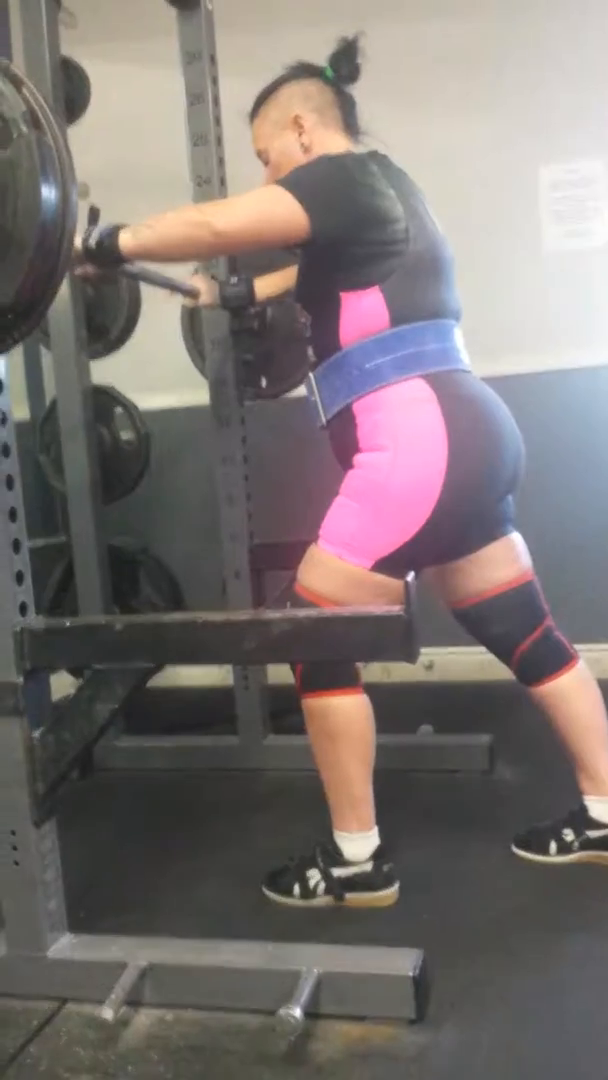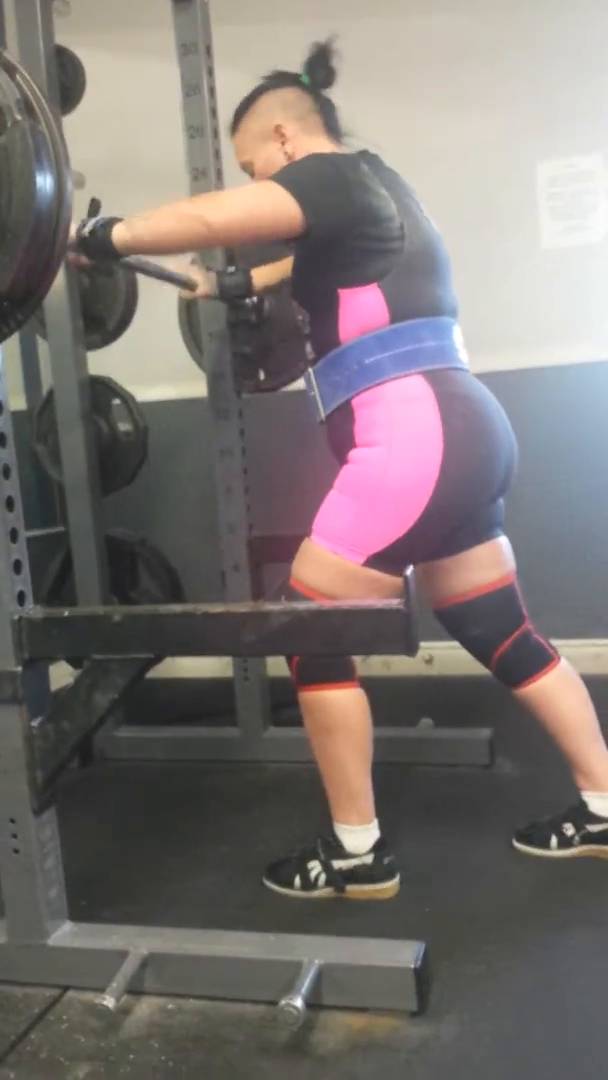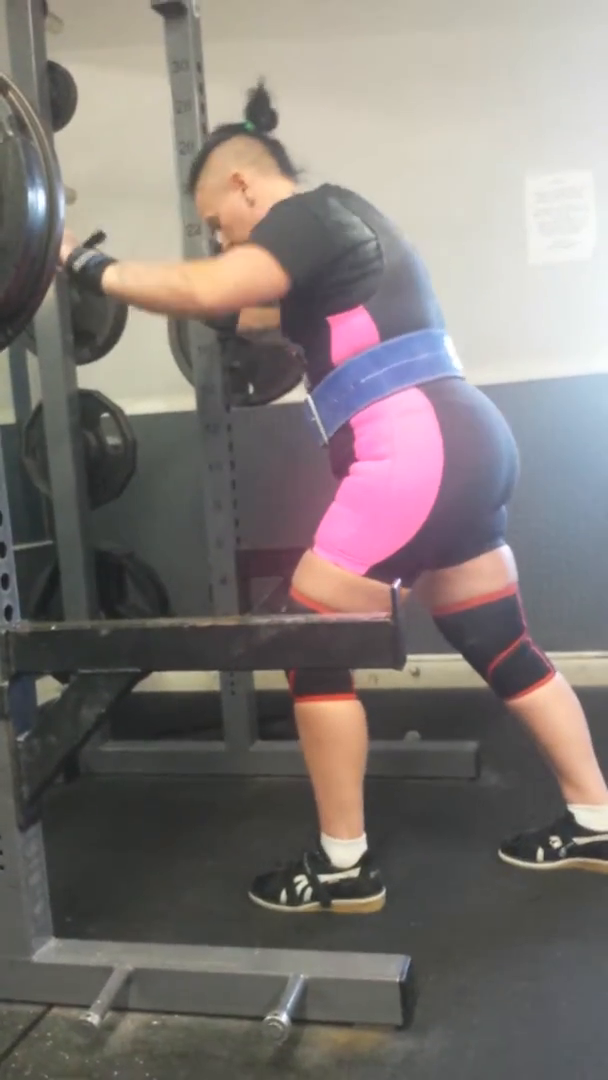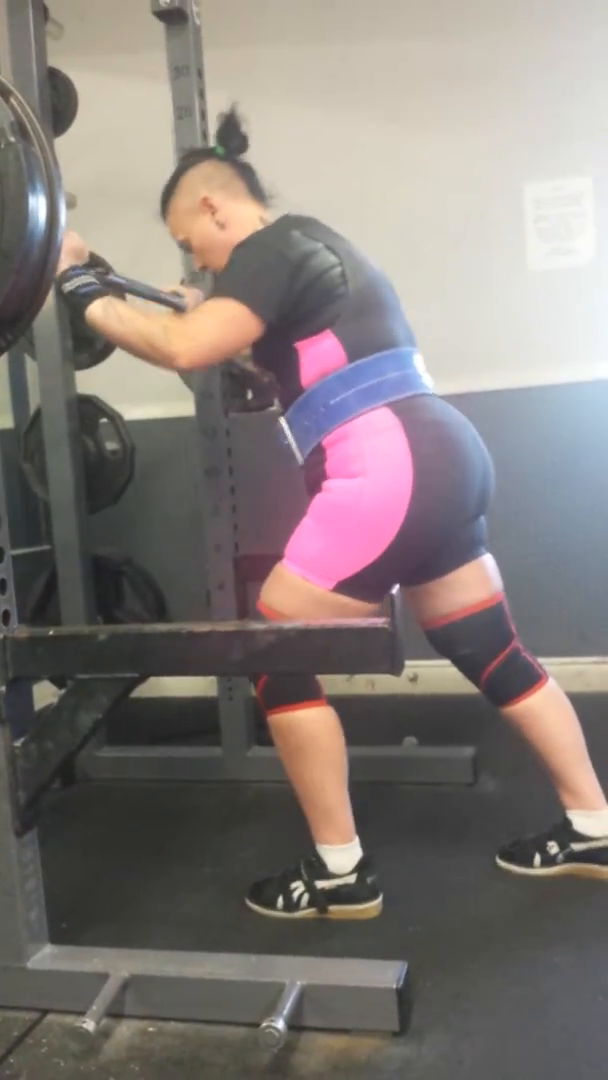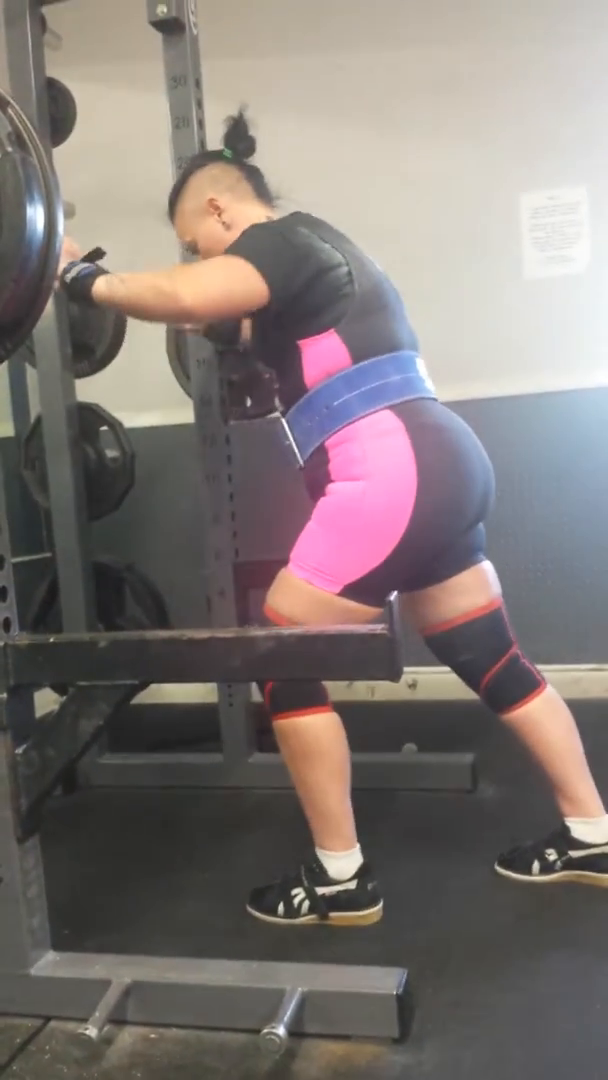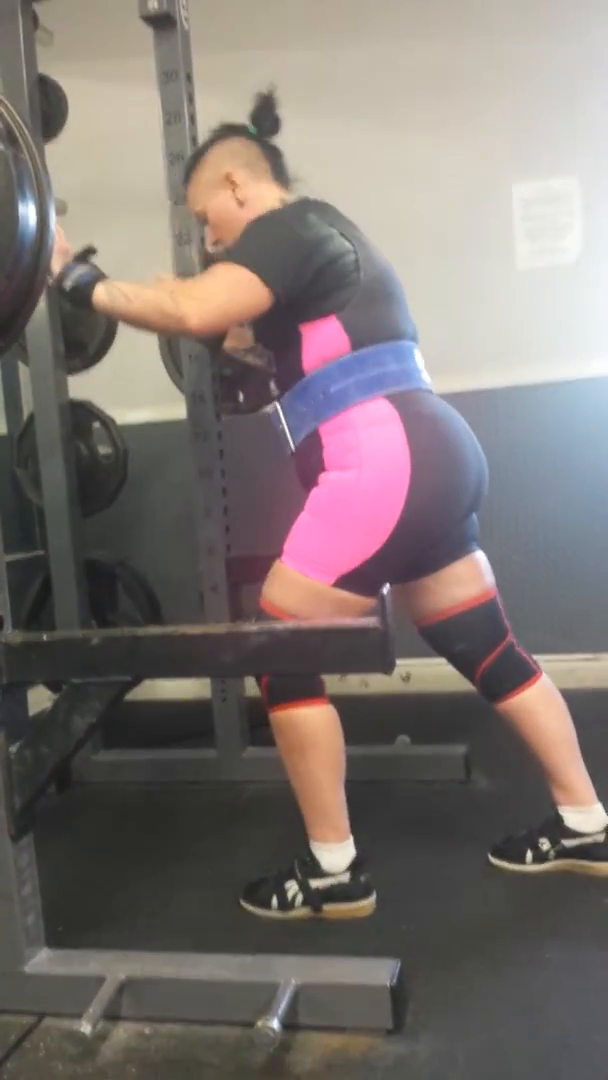
dt=0.5s
person 1, frame 1
left shoulder: (345, 177)
right shoulder: (377, 188)
left elbow: (221, 224)
left wrist: (106, 242)
right wrist: (236, 293)
left hip: (415, 444)
right hip: (467, 435)
right knee: (524, 634)
left ankle: (357, 860)
person 1, frame 2
left shoulder: (336, 178)
right shoulder: (364, 189)
left elbow: (217, 216)
right elbow: (316, 276)
left wrist: (104, 235)
right wrist: (234, 286)
left hip: (412, 440)
right hip: (463, 432)
right knee: (502, 636)
left ankle: (358, 852)
person 1, frame 3
left shoulder: (310, 214)
right shoulder: (340, 223)
left elbow: (204, 286)
right elbow: (304, 311)
left wrist: (89, 268)
right wrist: (236, 310)
left hip: (411, 454)
right hip: (463, 444)
right knee: (500, 646)
left ankle: (343, 865)
person 1, frame 4
left shoulder: (272, 249)
right shoulder: (311, 246)
left elbow: (186, 349)
left wrist: (82, 290)
right wrist: (209, 307)
left hip: (386, 472)
right hip: (442, 459)
left knee: (276, 658)
right knee: (492, 656)
left ankle: (340, 872)
person 1, frame 5
left shoulder: (281, 238)
right shoulder: (316, 248)
left elbow: (190, 296)
left wrist: (81, 277)
left hip: (387, 476)
right hip: (441, 464)
right knee: (491, 660)
left ankle: (341, 877)
person 1, frame 6
left shoulder: (287, 227)
right shoulder: (320, 234)
left elbow: (196, 312)
left wrist: (80, 282)
right wrist: (217, 318)
left hip: (381, 465)
right hip: (432, 455)
right knee: (485, 649)
left ankle: (333, 871)
